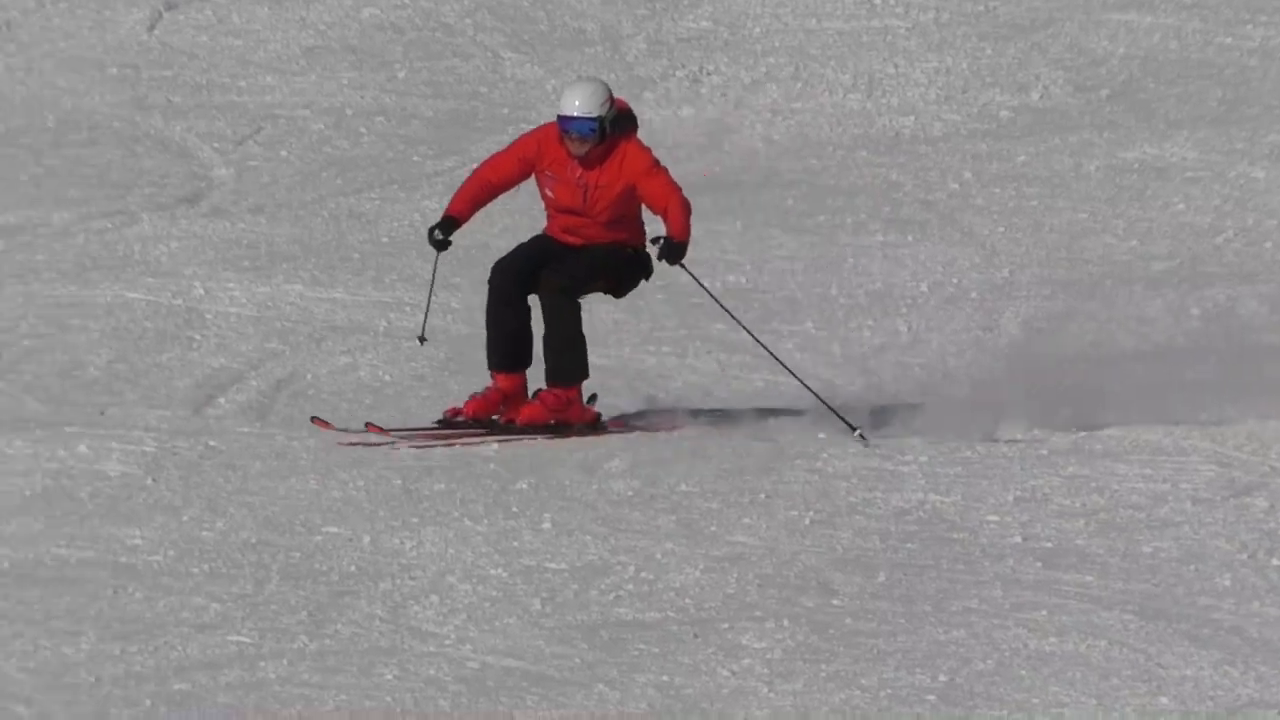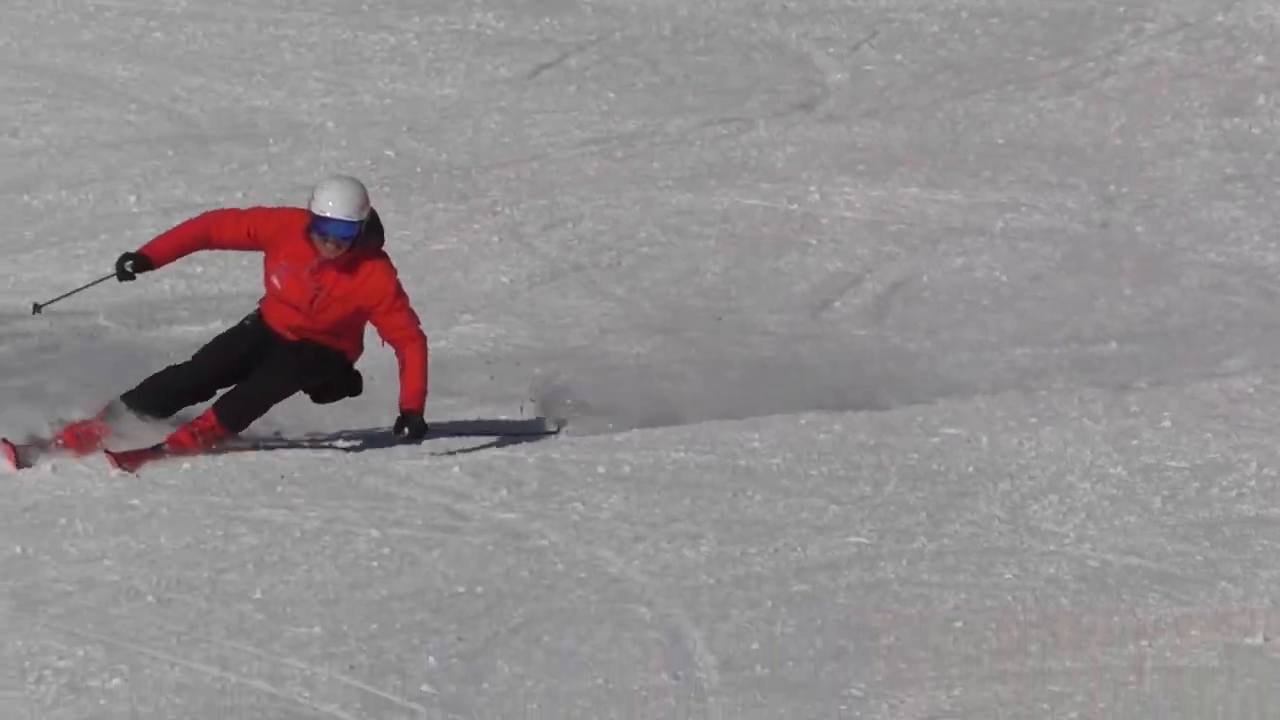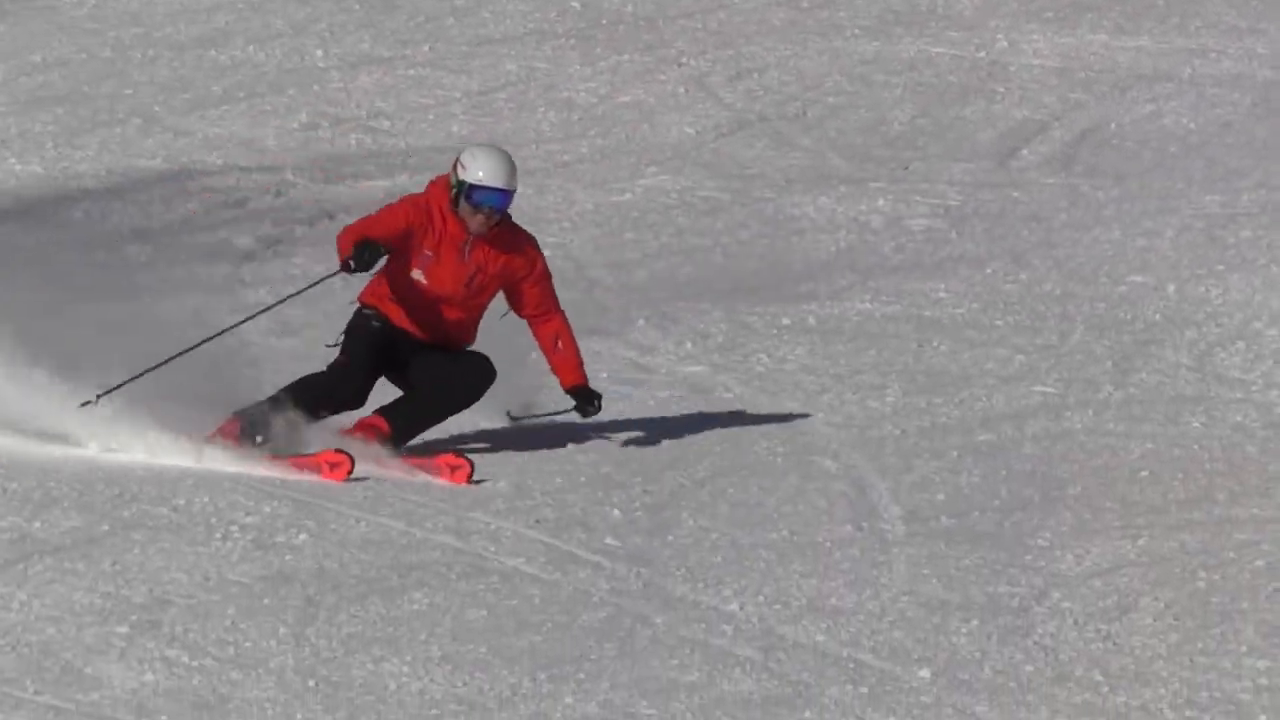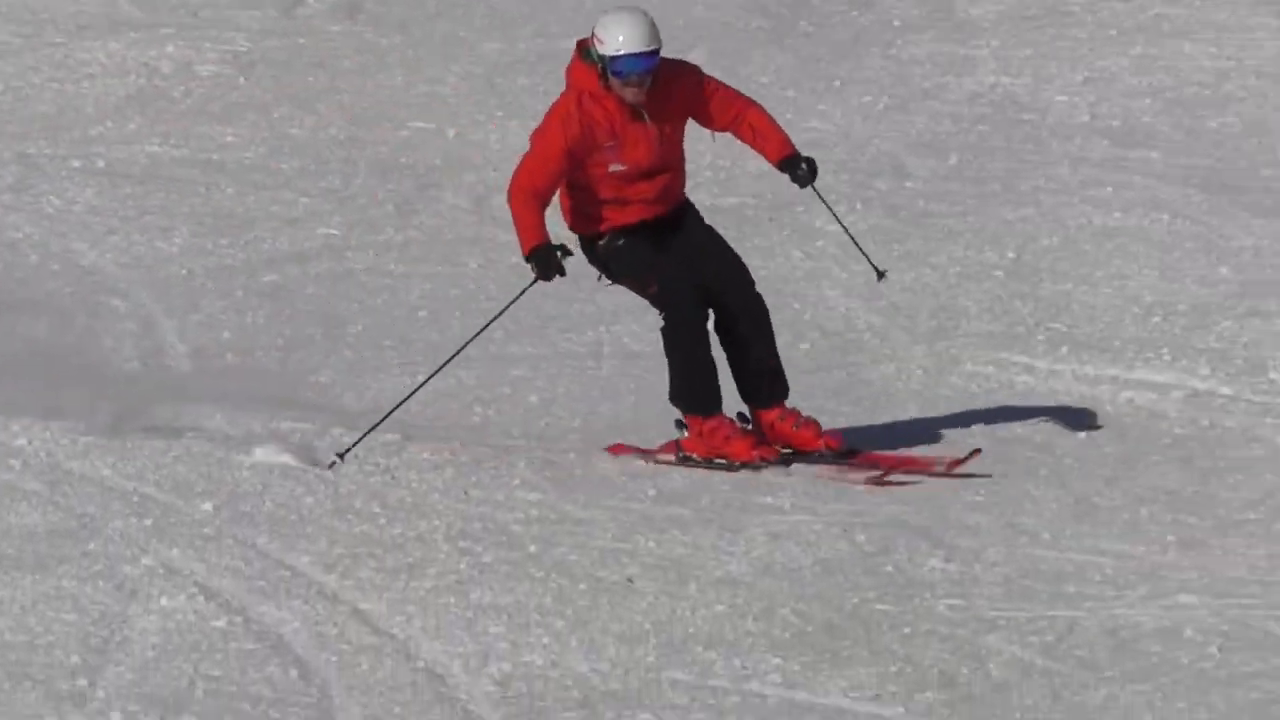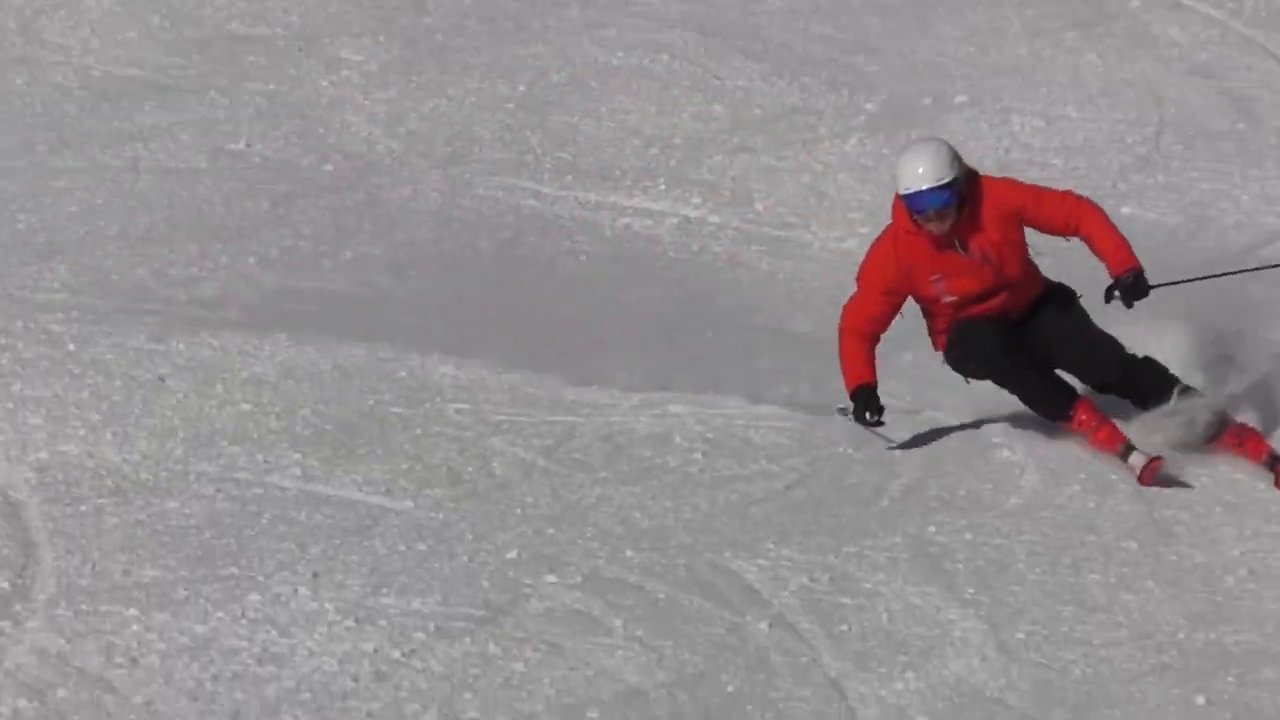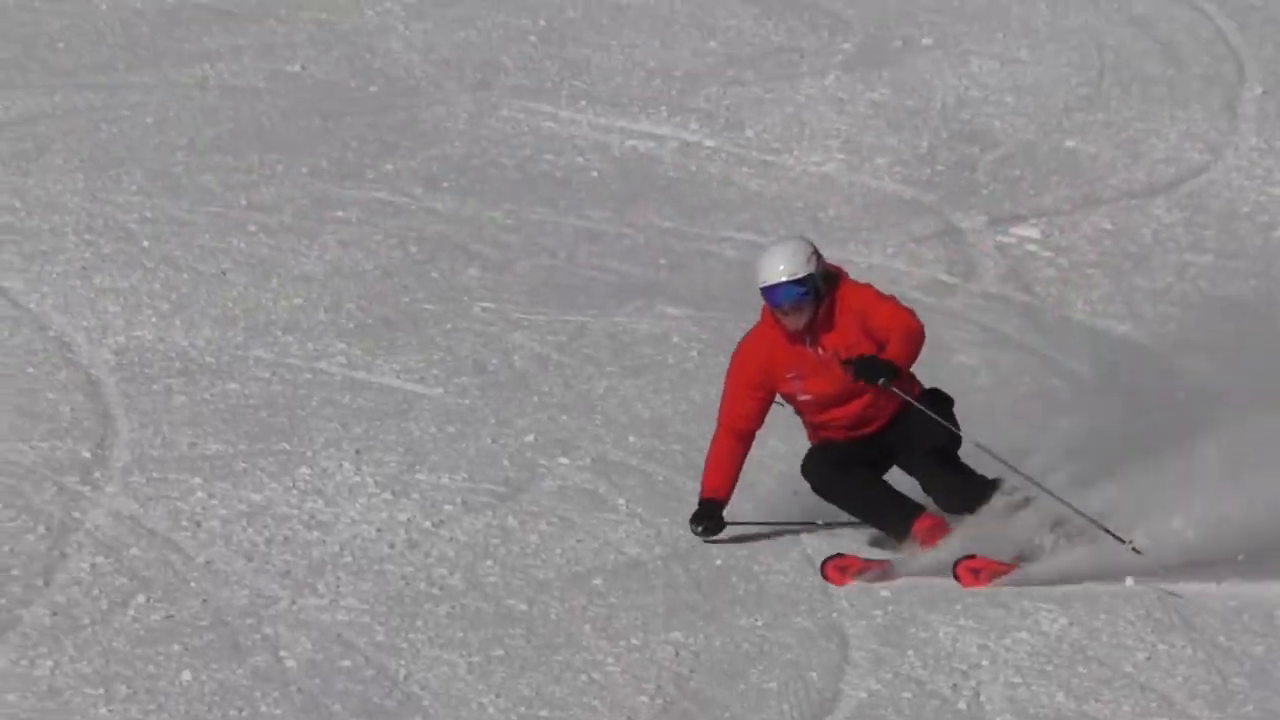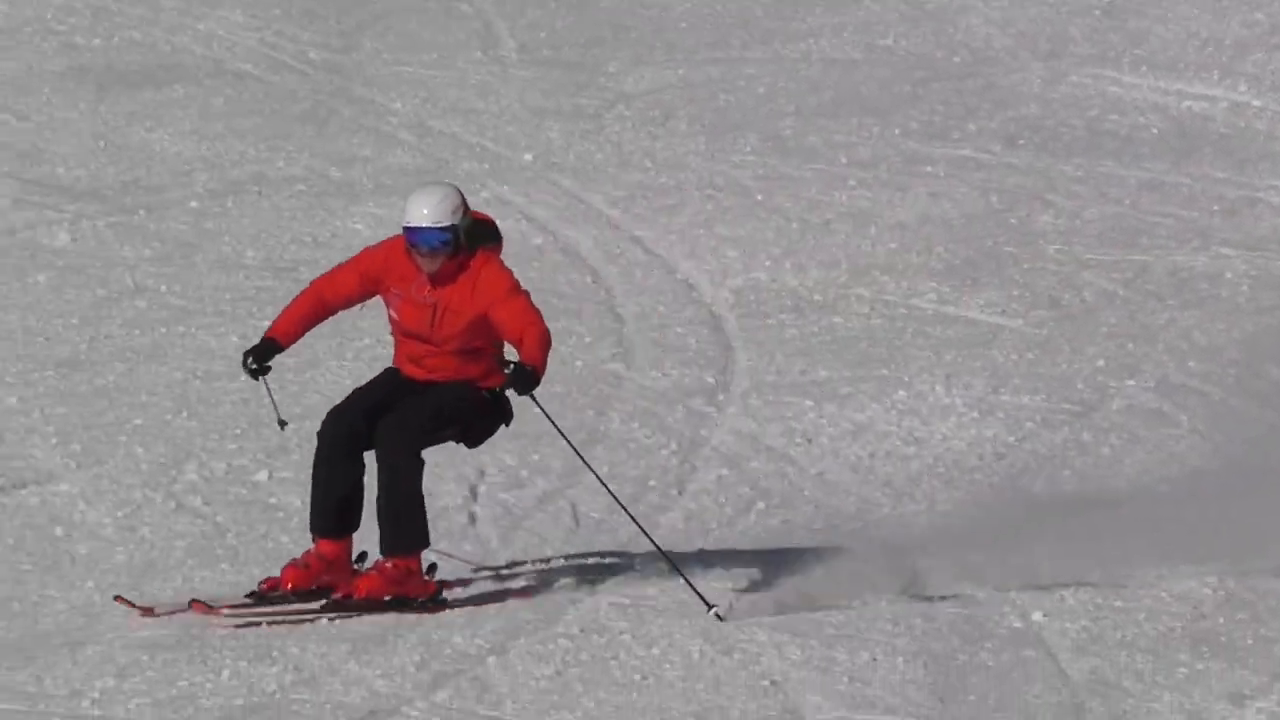
dt=0.5s
person 1, frame 1
left shoulder: (630, 155)
right shoulder: (545, 140)
left elbow: (673, 201)
right elbow: (491, 173)
left wrist: (677, 238)
right wrist: (451, 218)
left hip: (612, 251)
right hip: (559, 242)
left knee: (554, 285)
right knee: (506, 276)
left ankle: (562, 397)
right ankle: (506, 388)
person 1, frame 2
left shoulder: (374, 277)
right shoulder: (284, 226)
left elbow: (410, 339)
right elbow: (216, 227)
left wrist: (412, 409)
right wrist: (149, 256)
left hip: (321, 355)
right hip: (268, 328)
left knee: (293, 365)
right knee: (198, 375)
left ankle: (207, 428)
right ankle: (106, 424)
person 1, frame 3
left shoulder: (519, 251)
right shoulder: (422, 212)
left elbow: (545, 316)
right elbow: (360, 233)
left wrist: (575, 383)
right wrist: (359, 250)
left hip: (438, 351)
right hip: (383, 325)
left knee: (479, 373)
right knee: (348, 383)
left ankle: (374, 433)
right ankle: (251, 423)
person 1, frame 4
left shoulder: (675, 82)
right shoulder: (571, 115)
left elbow: (736, 109)
right elbow: (528, 186)
left wrist: (785, 154)
right wrist: (536, 247)
left hip: (669, 218)
right hip: (610, 234)
left knee: (739, 292)
right knee: (684, 296)
left ankle: (773, 416)
right ankle: (708, 427)
person 1, frame 5
left shoulder: (997, 197)
right shoulder: (893, 250)
left elbow: (1080, 213)
right elbow: (858, 324)
left wrist: (1125, 269)
right wrist: (862, 388)
left hip: (1032, 310)
right hip: (969, 336)
left knee: (1107, 362)
right knee: (989, 347)
left ankle: (1217, 426)
right ankle: (1082, 419)
person 1, frame 6
left shoulder: (852, 299)
right shoulder: (758, 351)
left elbow: (907, 328)
right elbow: (734, 428)
left wrist: (889, 365)
right wrist: (712, 499)
left hip: (902, 415)
right hip: (843, 442)
left knee: (943, 480)
right knee: (819, 469)
right ankle: (927, 530)
person 1, frame 7
left shoulder: (486, 272)
right shoulder: (391, 257)
left elbow: (530, 328)
right elbow: (326, 291)
left wrist: (529, 369)
right wrist: (272, 342)
left hip: (468, 390)
right hip: (409, 378)
left knee: (394, 435)
right knee: (338, 430)
left ankle: (401, 567)
right ankle: (329, 557)
